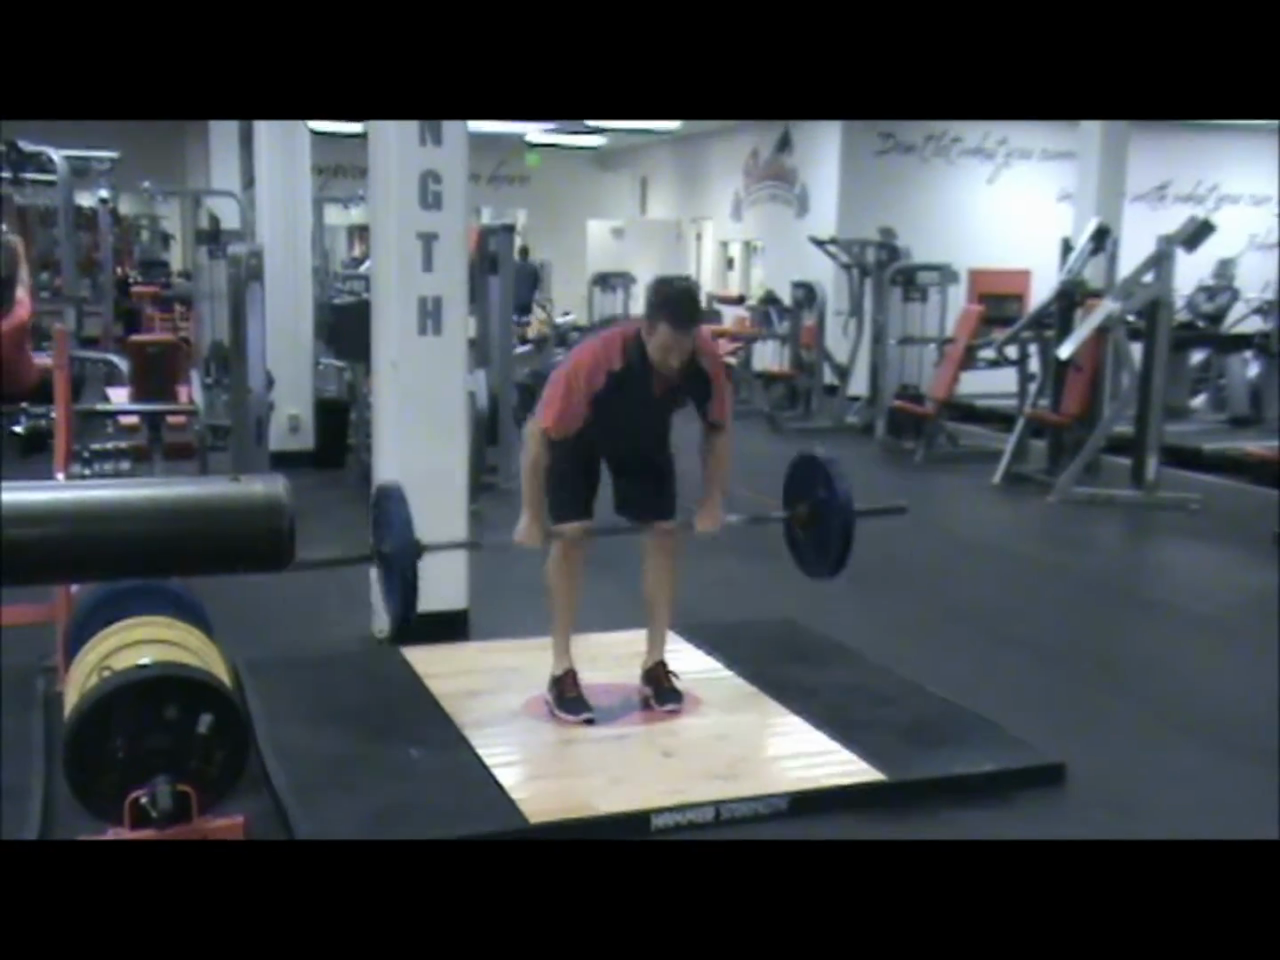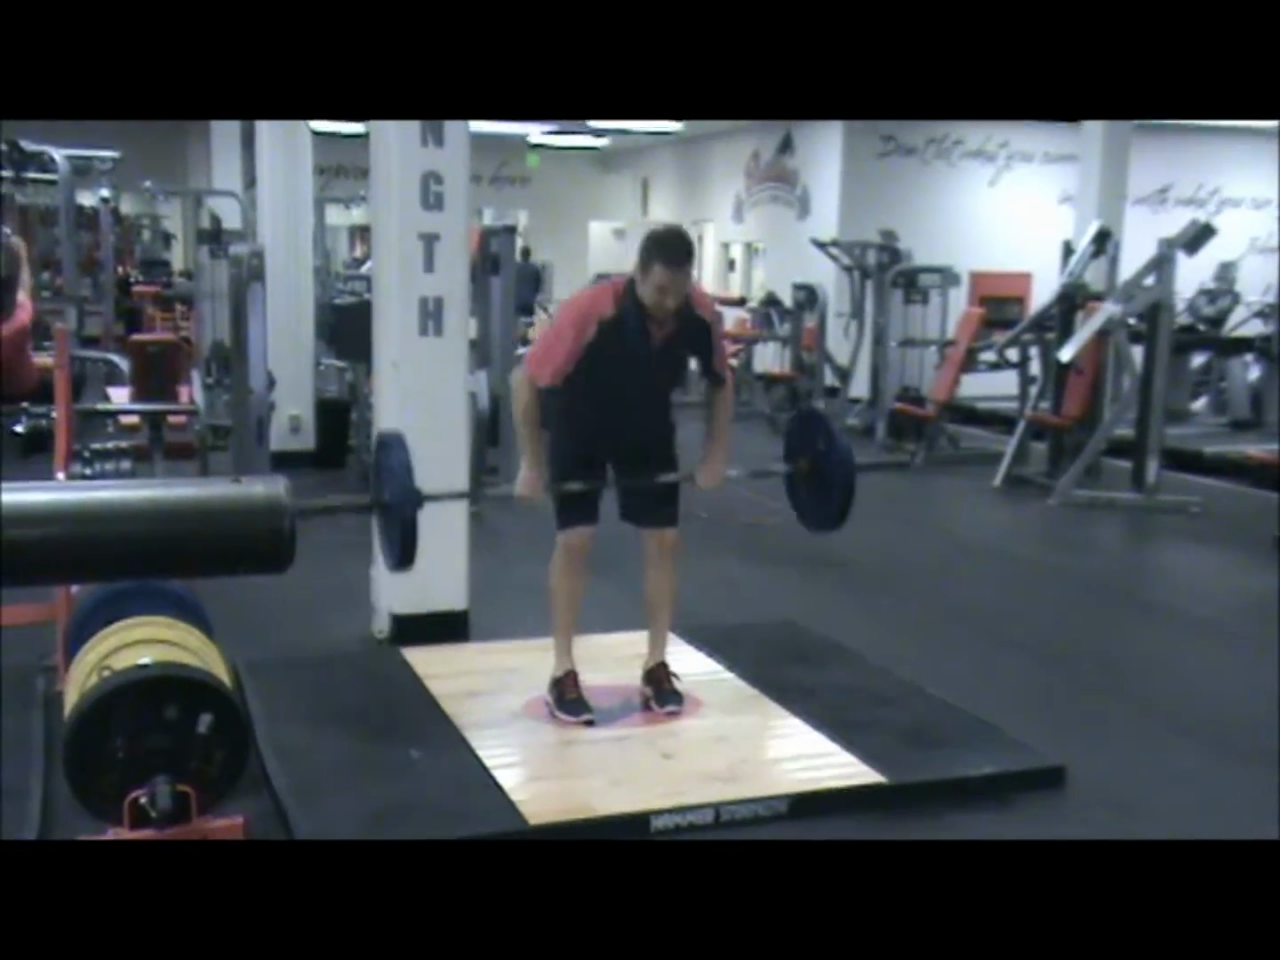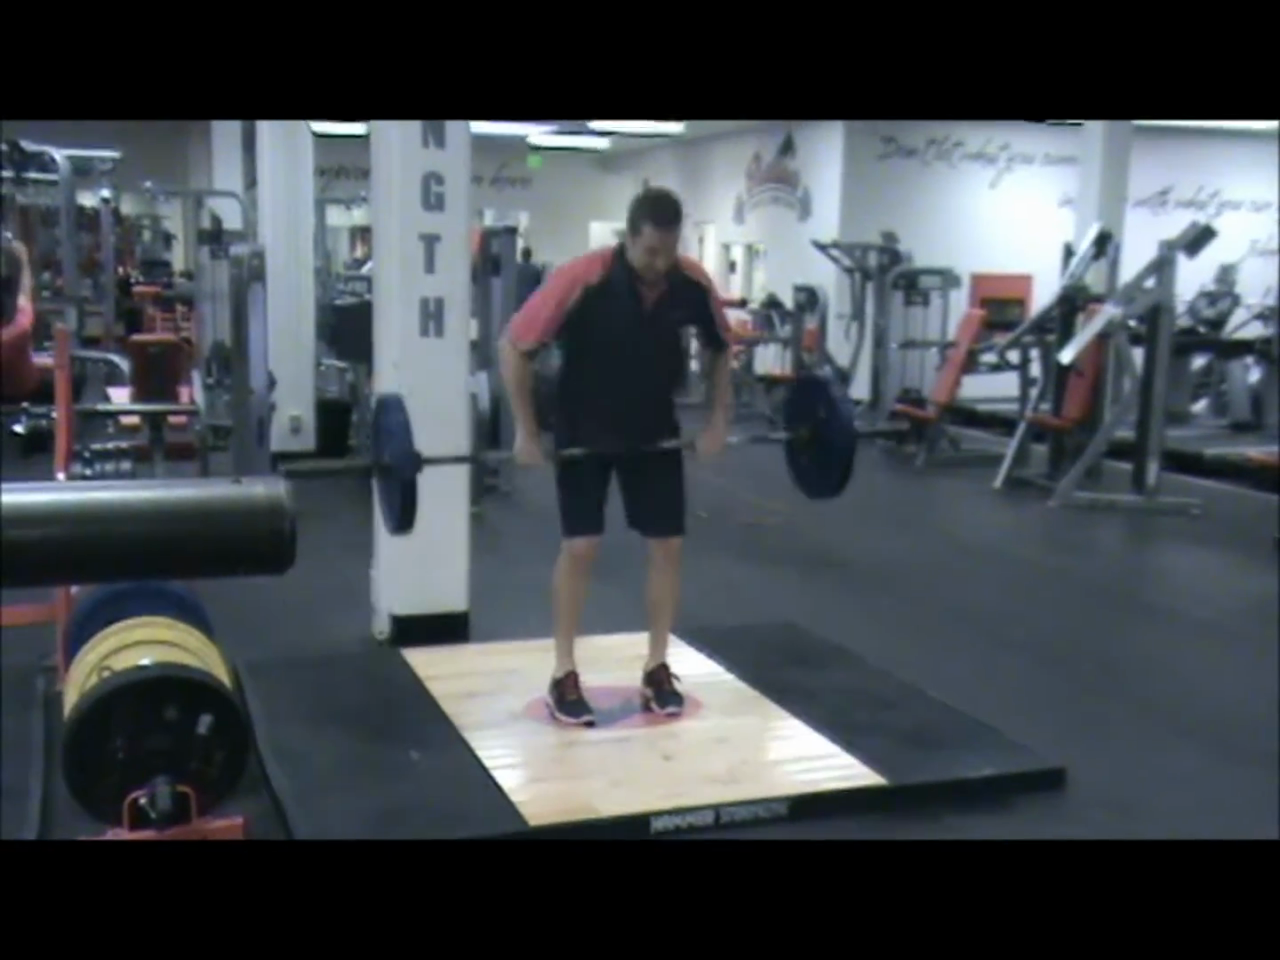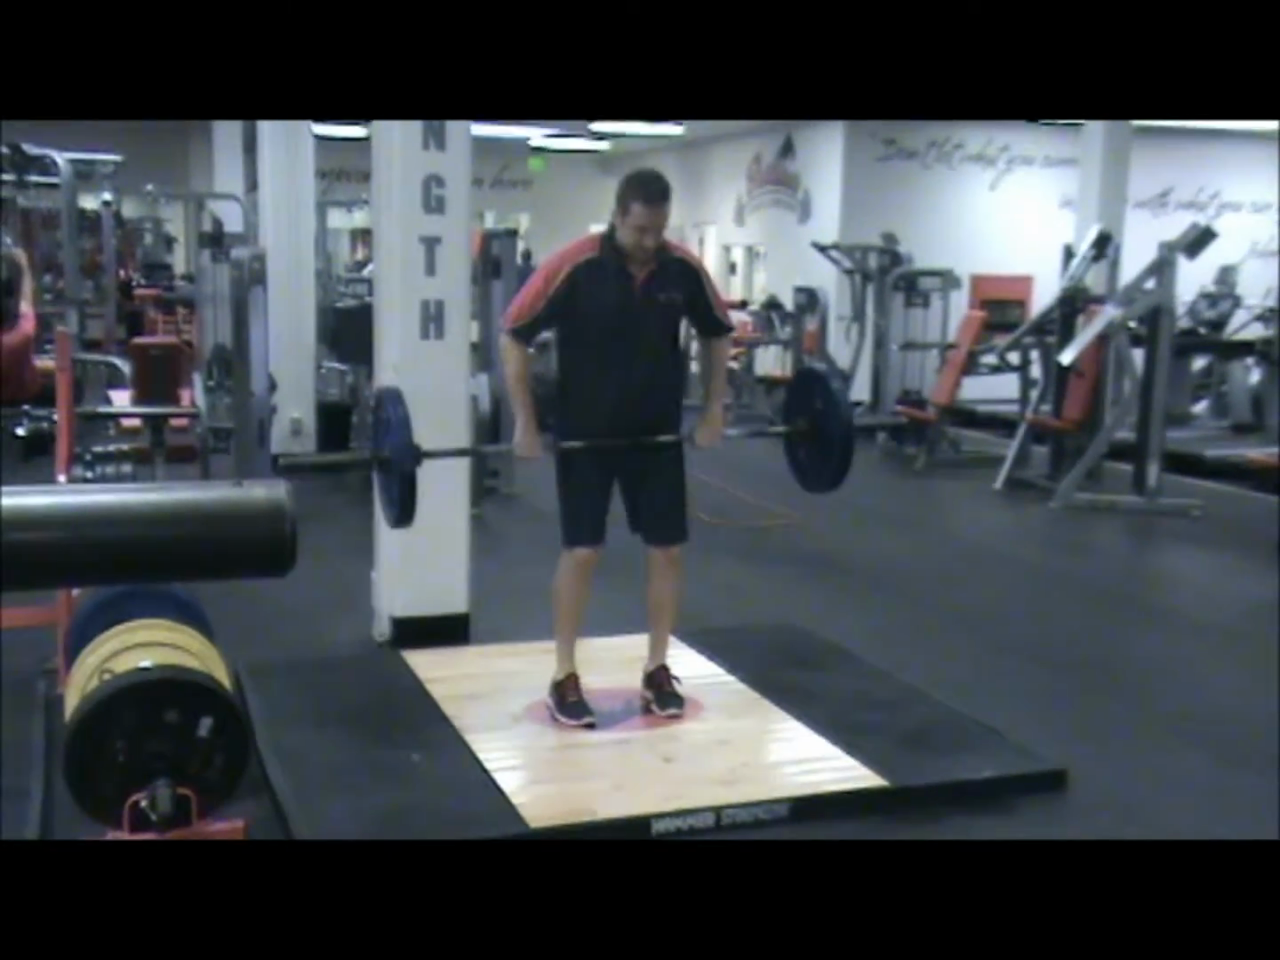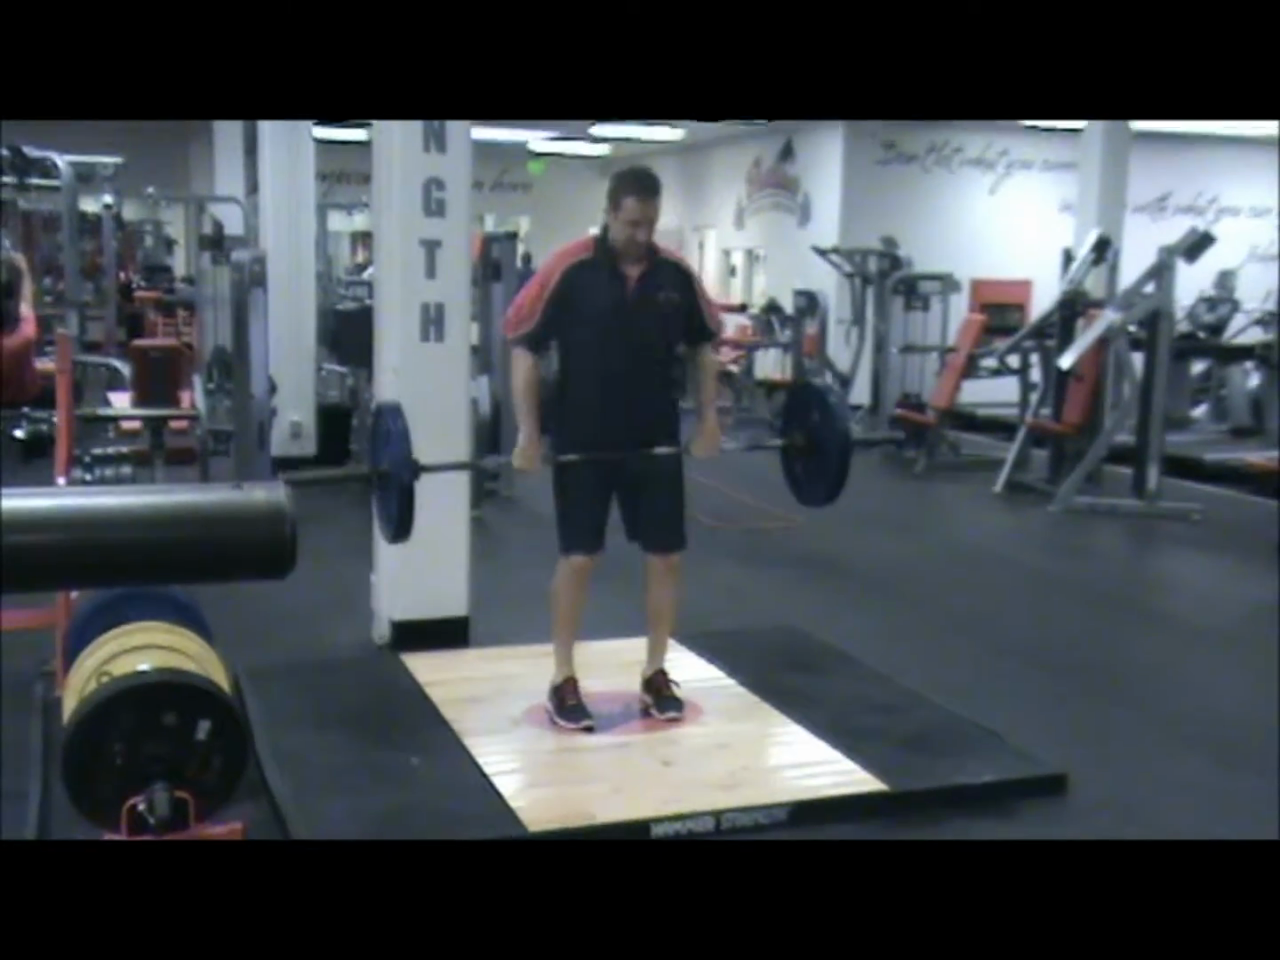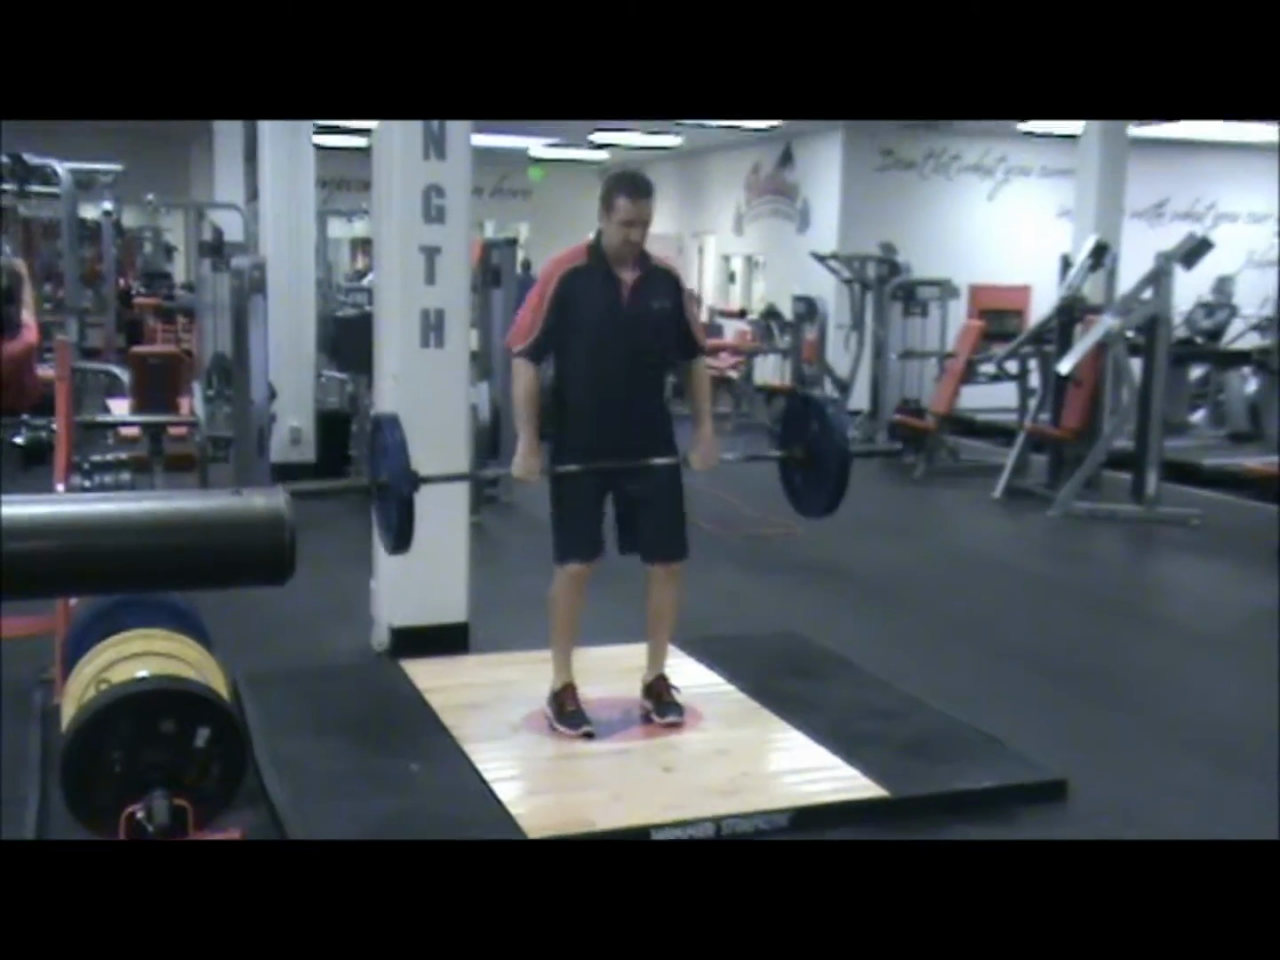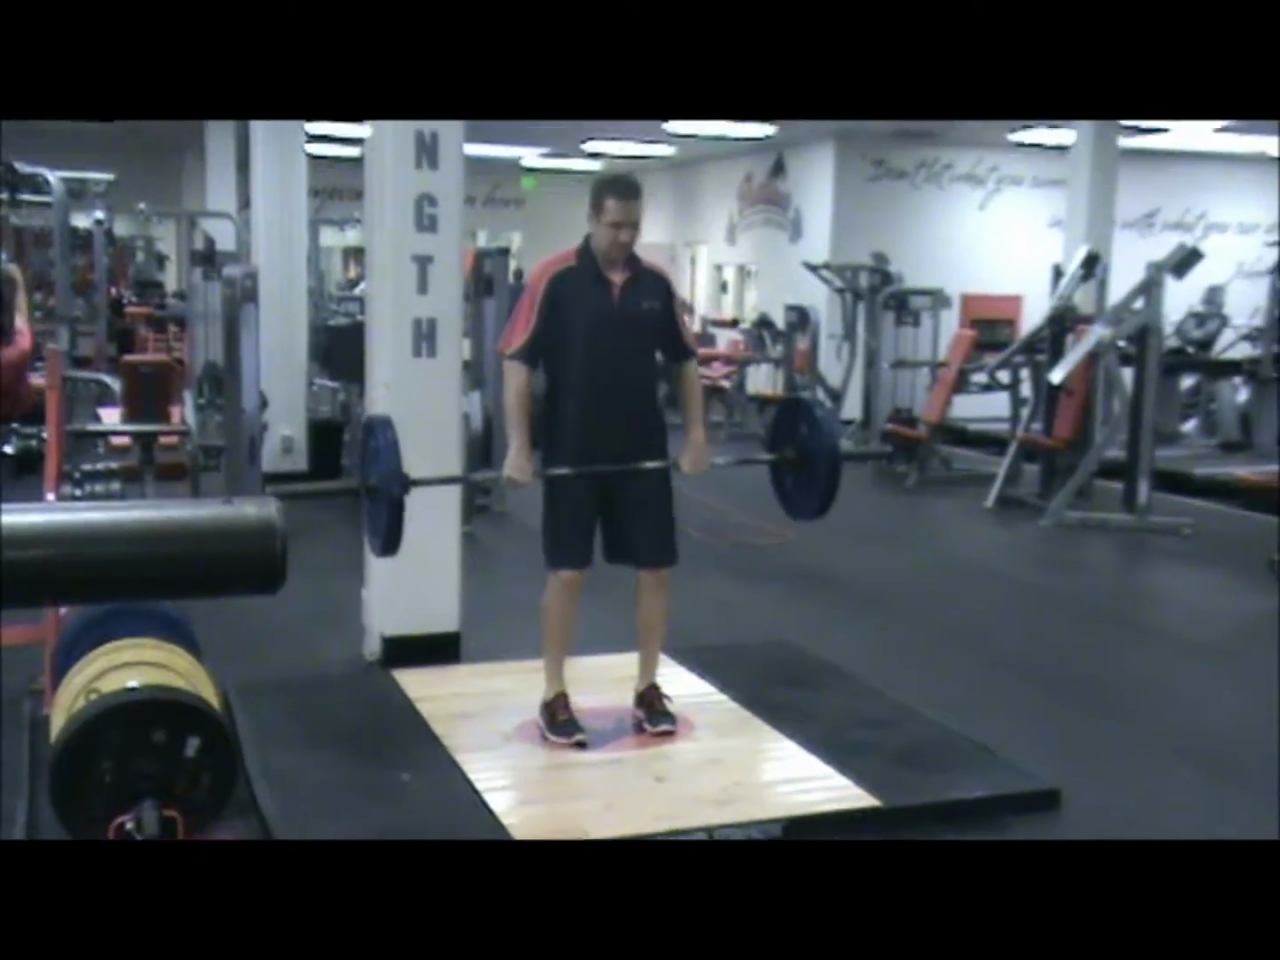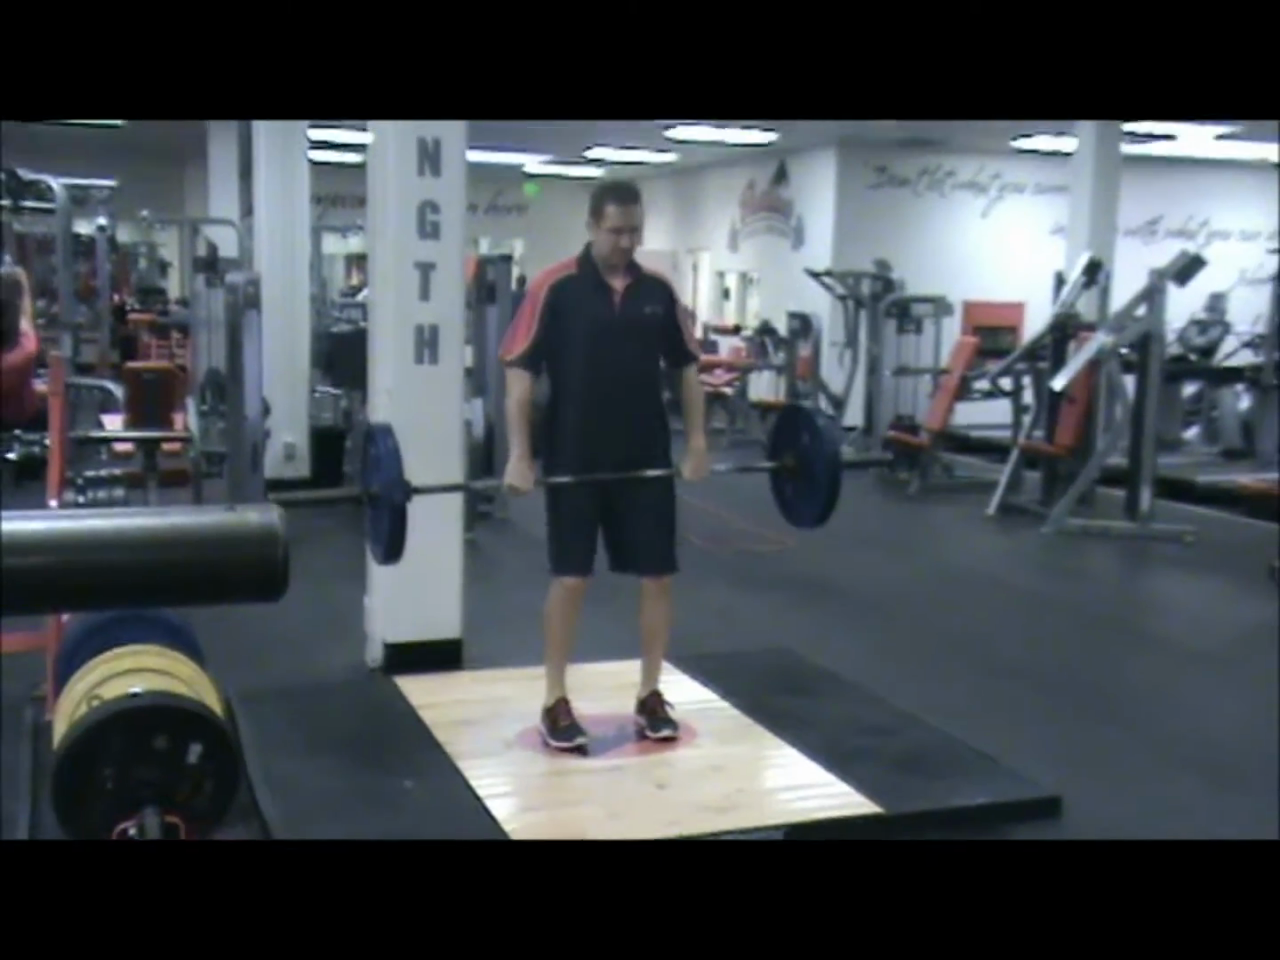
dt=0.1s
person 1, frame 1
left shoulder: (705, 360)
right shoulder: (594, 361)
left elbow: (718, 429)
right elbow: (538, 433)
left wrist: (712, 502)
right wrist: (532, 515)
left hip: (644, 437)
right hip: (577, 431)
left knee: (663, 539)
right knee: (571, 537)
left ankle: (654, 667)
right ankle: (562, 674)
person 1, frame 2
left shoulder: (702, 315)
right shoulder: (589, 311)
left elbow: (720, 383)
right elbow: (524, 381)
left wrist: (715, 454)
right wrist: (531, 465)
left hip: (650, 431)
right hip: (579, 429)
left knee: (664, 540)
right knee: (575, 540)
left ankle: (655, 667)
right ankle: (563, 675)
person 1, frame 3
left shoulder: (693, 284)
right shoulder: (581, 282)
left elbow: (720, 348)
right elbow: (514, 347)
left wrist: (717, 421)
right wrist: (526, 432)
left hip: (653, 430)
right hip: (583, 429)
left knee: (667, 547)
right knee: (580, 547)
left ankle: (656, 669)
right ankle: (563, 675)
person 1, frame 4
left shoulder: (685, 269)
right shoulder: (572, 265)
left elbow: (717, 333)
right elbow: (512, 335)
left wrist: (714, 409)
right wrist: (525, 424)
left hip: (658, 431)
right hip: (584, 432)
left knee: (668, 551)
right knee: (581, 553)
left ankle: (656, 671)
right ankle: (564, 678)
person 1, frame 5
left shoulder: (676, 273)
right shoulder: (567, 269)
left elbow: (703, 344)
right elbow: (524, 347)
left wrist: (708, 419)
right wrist: (528, 433)
left hip: (655, 439)
right hip: (582, 440)
left knee: (666, 555)
right knee: (578, 558)
left ankle: (655, 675)
right ankle: (562, 682)
person 1, frame 6
left shoulder: (667, 281)
right shoulder: (563, 276)
left elbow: (694, 357)
right elbow: (526, 359)
left wrist: (705, 429)
right wrist: (527, 444)
left hip: (652, 448)
right hip: (578, 449)
left knee: (667, 564)
right knee: (575, 566)
left ankle: (655, 680)
right ankle: (561, 688)
person 1, frame 7
left shoulder: (656, 284)
right shoulder: (553, 279)
left elbow: (684, 360)
right elbow: (518, 362)
left wrist: (695, 432)
right wrist: (518, 447)
left hip: (643, 452)
right hip: (570, 453)
left knee: (656, 570)
right knee: (567, 573)
left ankle: (647, 690)
right ankle: (554, 697)
person 1, frame 8
left shoulder: (658, 291)
right shoulder: (554, 287)
left elbow: (685, 365)
right elbow: (520, 369)
left wrist: (696, 439)
right wrist: (519, 455)
left hip: (646, 459)
right hip: (573, 460)
left knee: (658, 578)
right knee: (570, 579)
left ankle: (649, 697)
right ankle: (555, 702)
